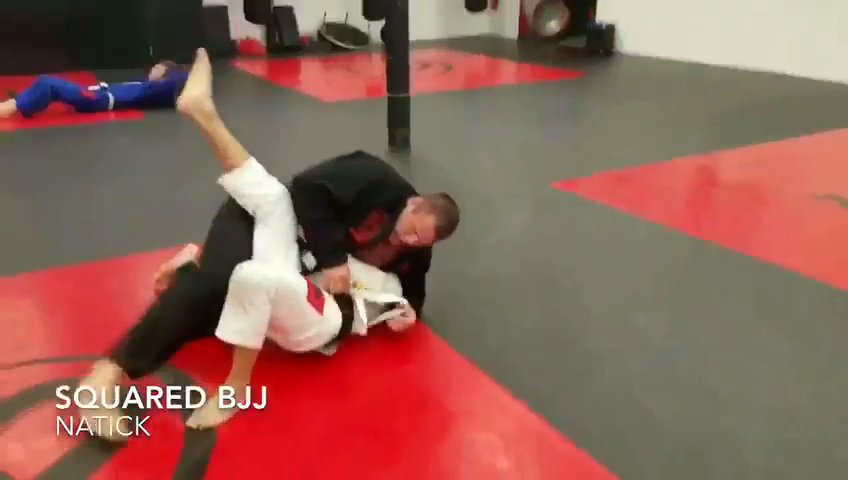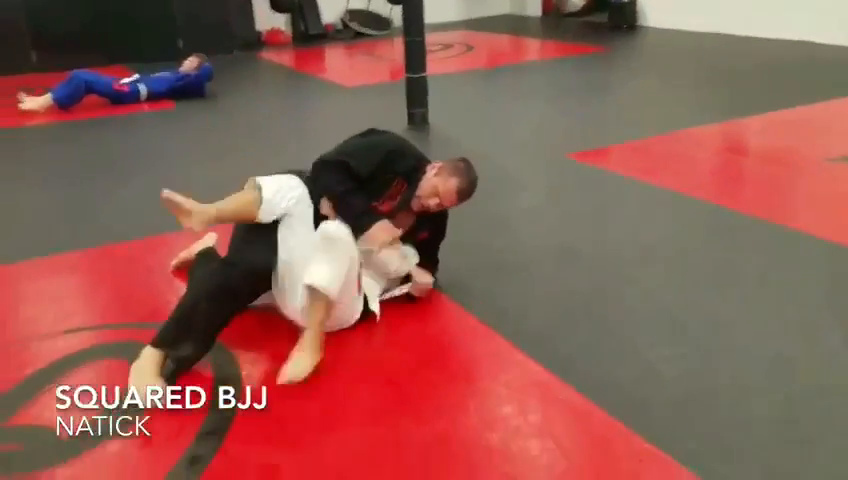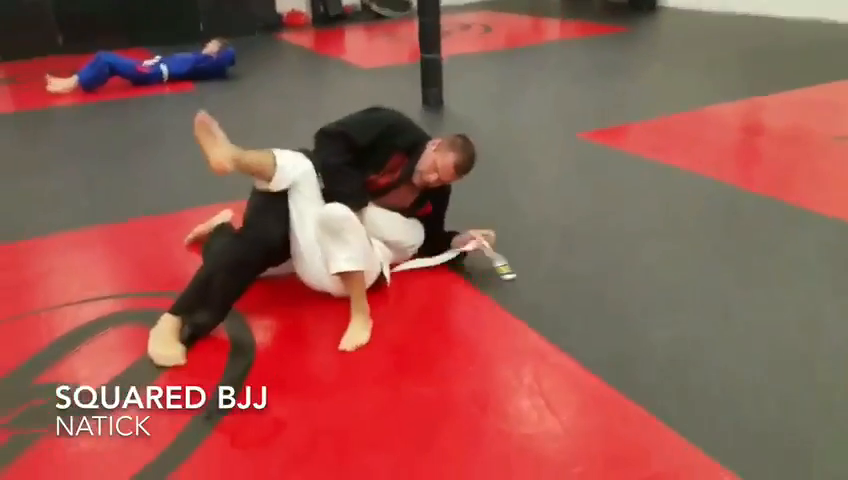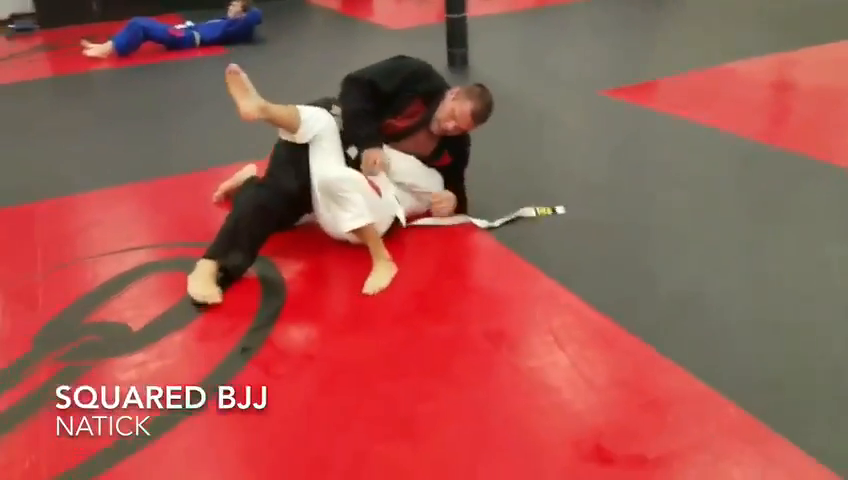
dt=0.4s
person 1, frame 1
left shoulder: (411, 254)
right shoulder: (377, 182)
left elbow: (407, 292)
right elbow: (308, 189)
left wrist: (404, 309)
right wrist: (331, 259)
person 1, frame 2
left shoulder: (432, 219)
right shoulder: (392, 153)
left elbow: (422, 260)
right elbow: (329, 171)
left wrist: (422, 276)
right wrist: (366, 225)
right hip: (285, 214)
person 1, frame 3
left shoulder: (434, 195)
right shoulder: (393, 129)
left elbow: (428, 239)
right elbow: (330, 140)
left wrist: (458, 241)
right wrist: (351, 201)
right hip: (299, 187)
right knee: (257, 244)
left ankle: (223, 232)
right ankle: (174, 321)
person 1, frame 4
left shoulder: (455, 146)
right shoulder: (417, 78)
left elbow: (453, 190)
right elbow: (356, 86)
left wrist: (452, 200)
right wrist: (368, 141)
left hip: (356, 165)
left knee: (280, 212)
right knee: (281, 190)
left ankle: (252, 185)
right ankle: (210, 266)
person 2, frame 1
left shoulder: (158, 91)
right shoulder: (145, 84)
left elbow: (180, 79)
left hip: (101, 99)
right hip: (100, 92)
left knee: (49, 85)
right knee: (46, 81)
person 2, frame 2
left shoulder: (188, 83)
right shoulder: (177, 75)
left elbow: (207, 71)
left hip: (132, 92)
right hip: (129, 85)
left knee: (83, 79)
right knee: (81, 75)
left ankle: (46, 103)
right ankle: (45, 99)
person 2, frame 3
left shoulder: (207, 64)
right shoulder: (198, 57)
left elbow: (229, 55)
left hip: (154, 73)
right hip: (152, 67)
left knee: (106, 61)
right knee: (105, 57)
left ankle: (72, 84)
right ankle: (71, 81)
person 2, frame 4
left shoulder: (235, 27)
right shoulder: (226, 21)
left elbow: (256, 15)
left hip: (186, 37)
right hip: (184, 32)
left knee: (141, 25)
right knee: (140, 23)
left ankle: (108, 50)
right ankle: (107, 46)
